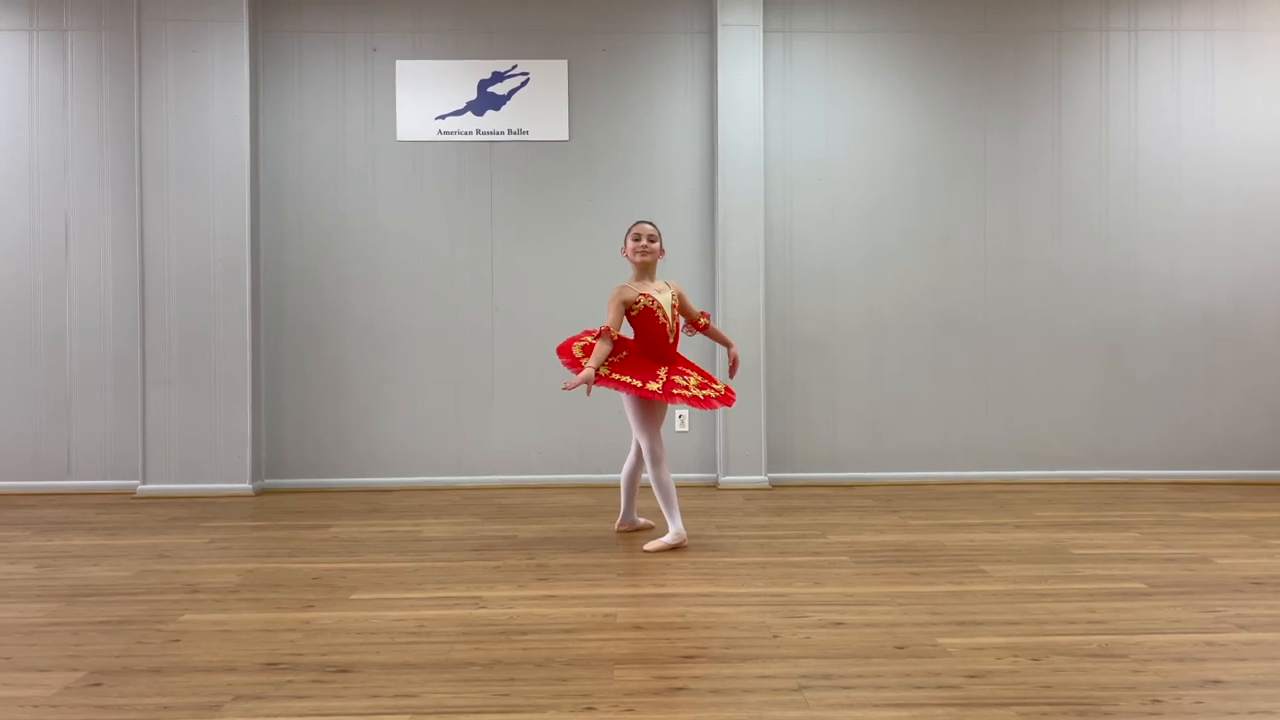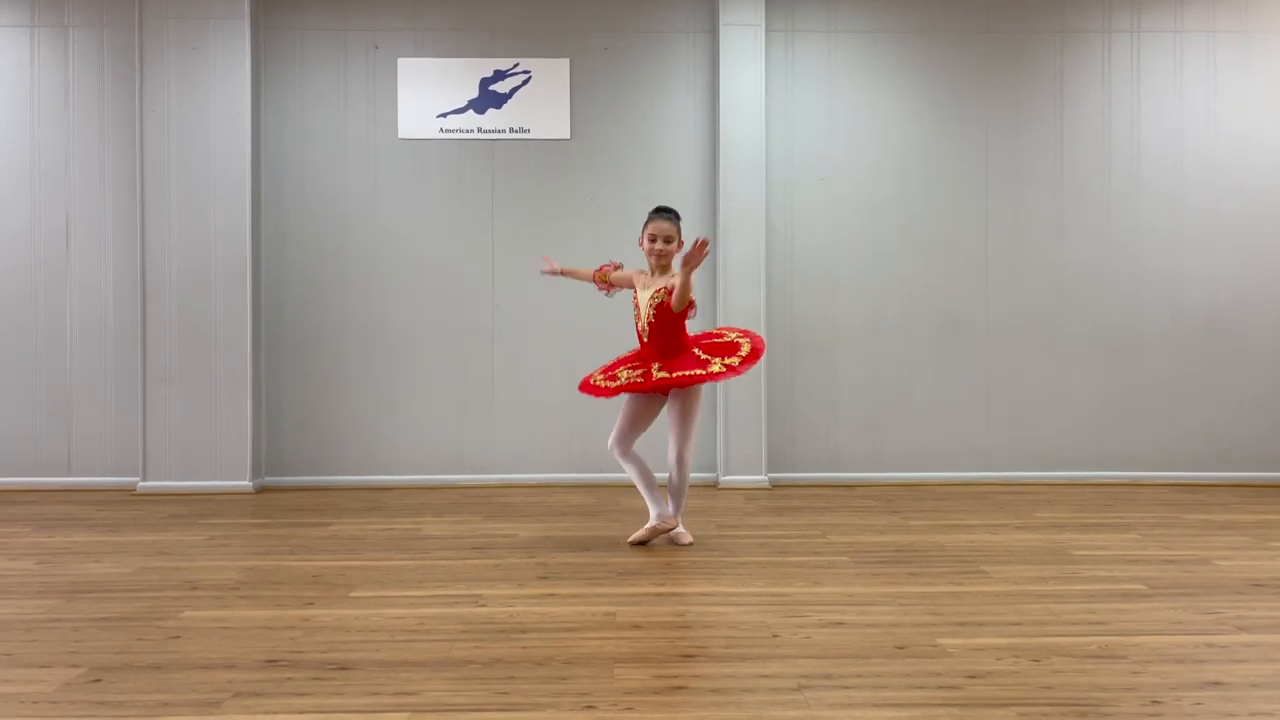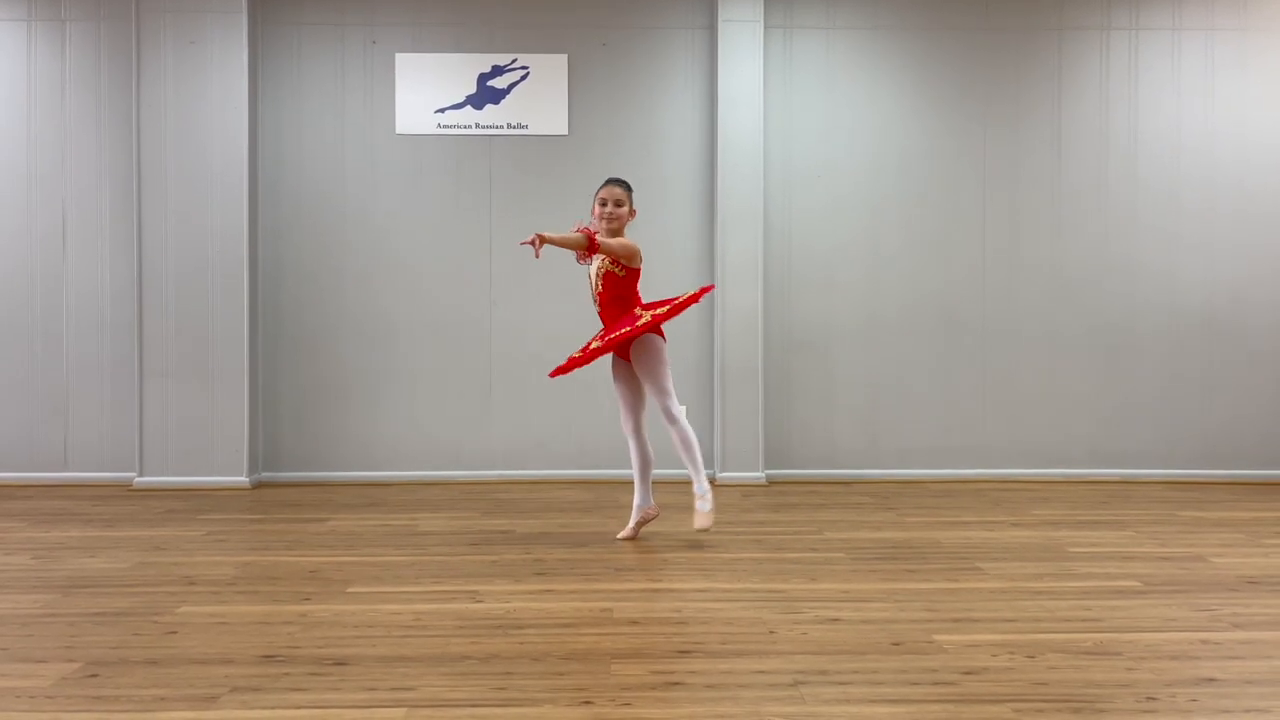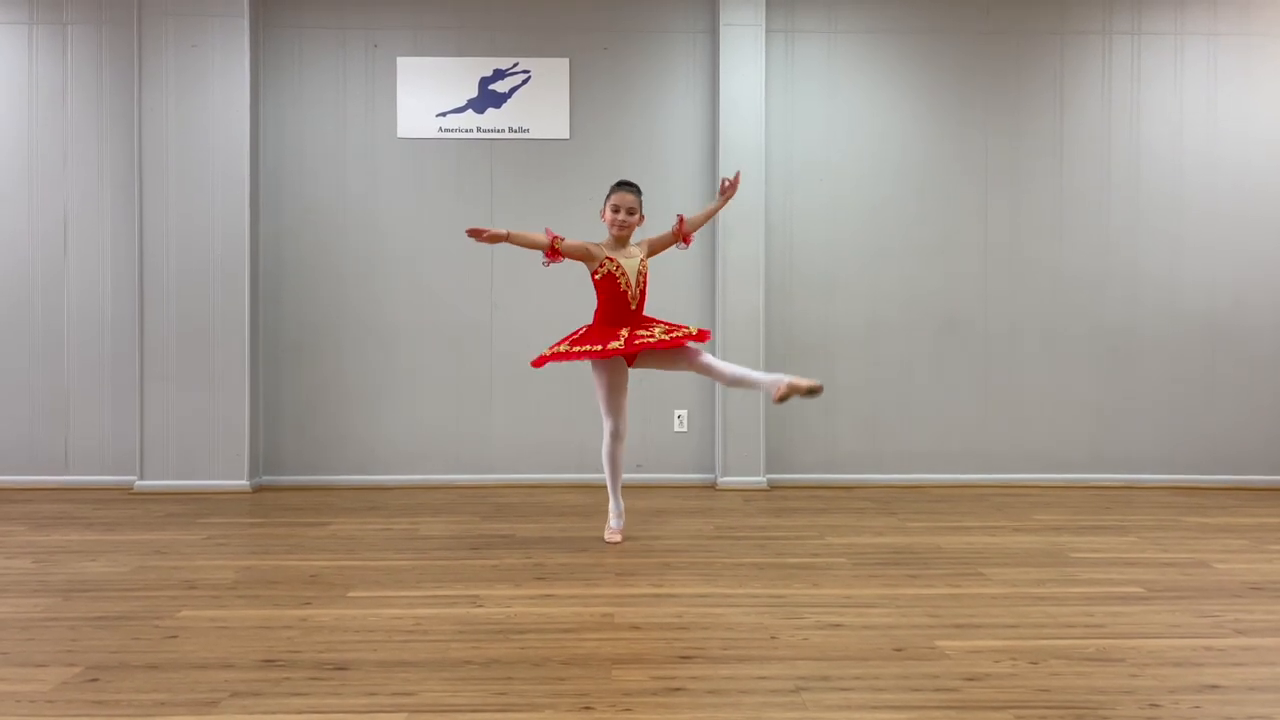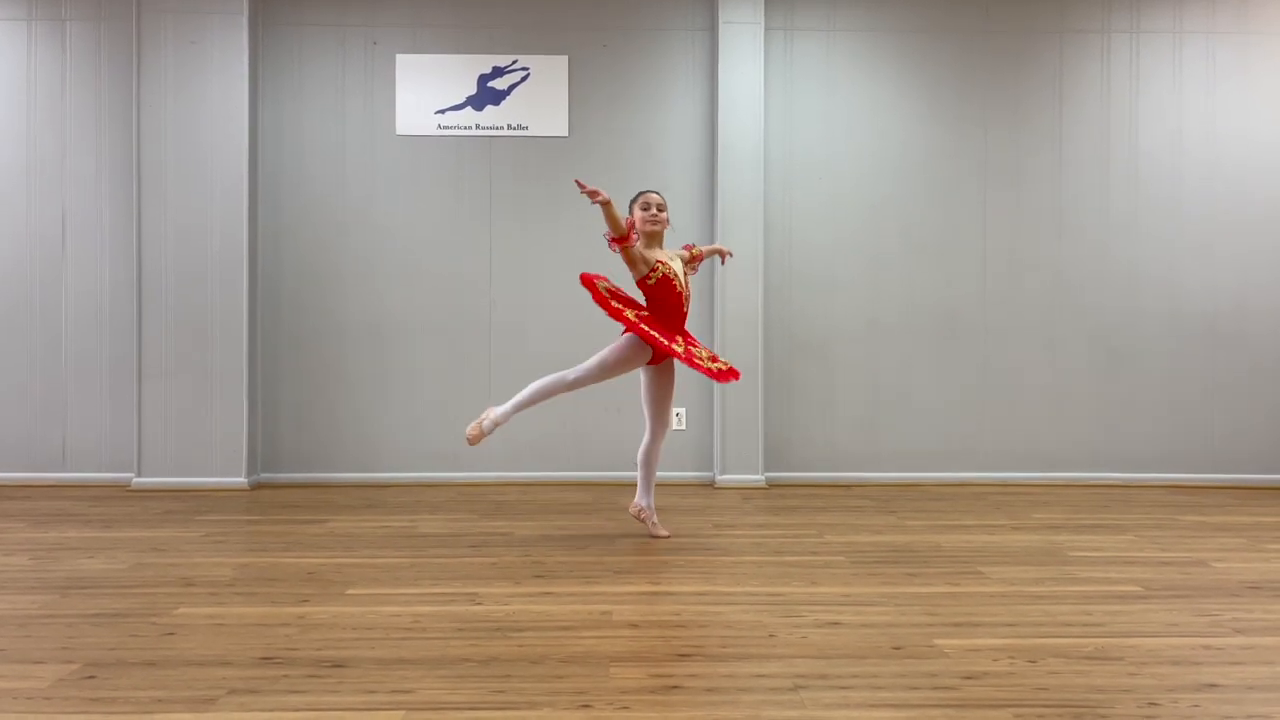
dt=1s
person 1, frame 1
left shoulder: (673, 289)
right shoulder: (623, 293)
left elbow: (698, 321)
right elbow: (608, 337)
left wrist: (729, 345)
right wrist: (590, 369)
left hip: (664, 372)
right hip: (636, 371)
left knee: (643, 448)
right knee: (654, 450)
left ankle: (628, 516)
right ankle: (676, 529)
person 1, frame 2
left shoulder: (679, 281)
right shoulder: (638, 278)
left elbow: (678, 306)
right elbow: (602, 275)
left wrist: (688, 272)
right wrist: (562, 270)
left hip: (686, 370)
right hip: (650, 373)
left knee: (679, 456)
right knee: (619, 443)
left ankle: (676, 518)
right ankle: (660, 515)
person 1, frame 3
left shoulder: (628, 248)
right shoulder: (597, 244)
left elbow: (592, 242)
left wrist: (545, 238)
left hip: (641, 335)
right hip: (621, 341)
left knee: (668, 408)
right knee: (633, 427)
left ankle: (702, 490)
right ankle: (644, 505)
person 1, frame 4
left shoulder: (644, 249)
right shoulder: (591, 251)
left elbow: (686, 229)
right elbow: (549, 245)
left wrist: (723, 200)
right wrist: (502, 235)
left hip: (642, 339)
right hip: (605, 343)
left knee: (701, 360)
right knee: (615, 428)
left ankle: (776, 383)
right ankle: (616, 512)
person 1, frame 5
left shoulder: (675, 256)
right shoulder: (636, 254)
left elbow: (692, 253)
right elbow: (618, 230)
left wrist: (716, 249)
right wrist: (606, 203)
left hip: (666, 345)
right hip: (645, 337)
left knee: (658, 430)
right knee: (576, 376)
left ankle: (644, 504)
right ankle: (498, 415)
